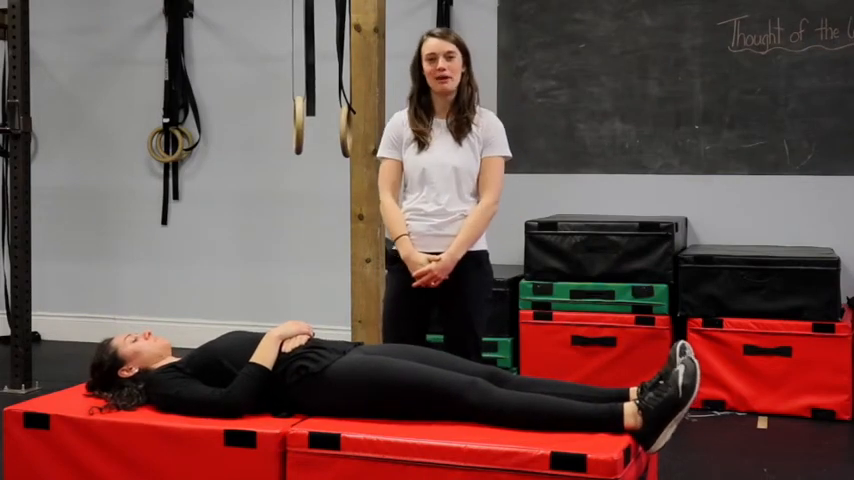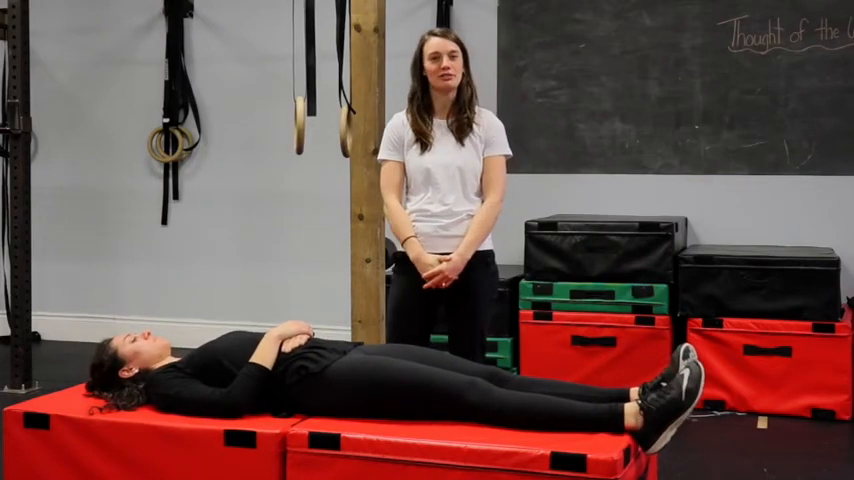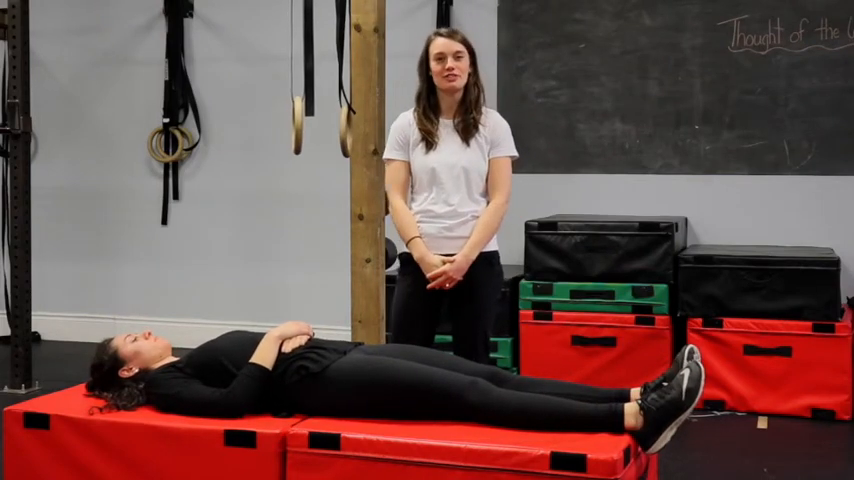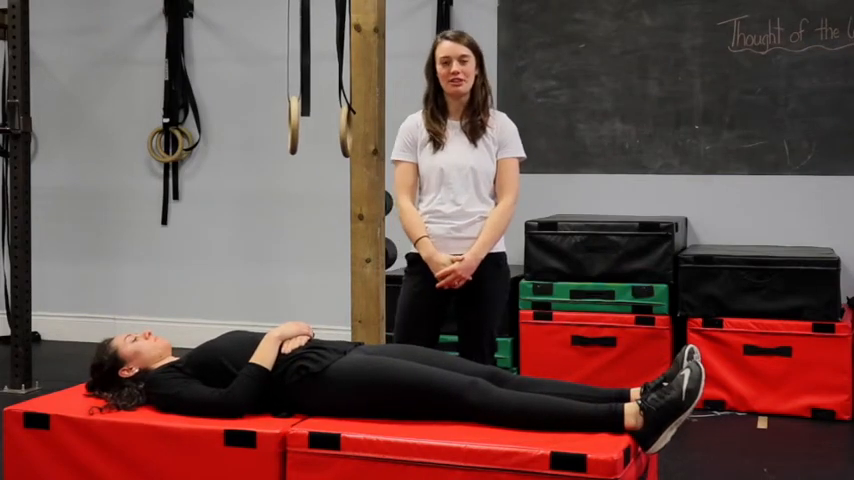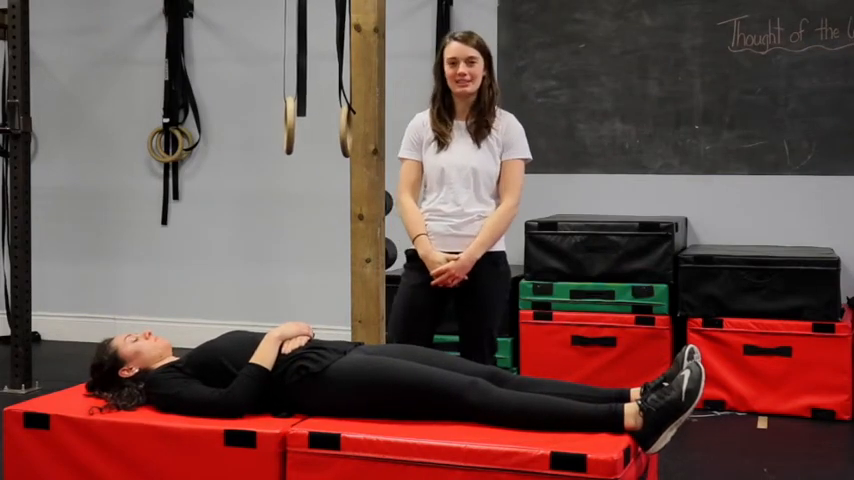
dt=0.3s
person 1, frame 1
left shoulder: (194, 360)
right shoulder: (167, 387)
right elbow: (236, 402)
left wrist: (288, 335)
right wrist: (274, 339)
left hip: (341, 355)
right hip: (318, 382)
left knee: (491, 376)
right knee: (474, 397)
left ankle: (637, 395)
right ankle: (633, 420)
person 1, frame 2
left shoulder: (193, 359)
right shoulder: (166, 387)
right elbow: (236, 401)
left wrist: (287, 335)
right wrist: (274, 338)
left hip: (340, 354)
right hip: (319, 383)
left knee: (491, 376)
right knee: (473, 397)
left ankle: (637, 395)
right ankle: (634, 419)
person 1, frame 3
left shoulder: (192, 359)
right shoulder: (166, 387)
right elbow: (236, 402)
left wrist: (289, 334)
right wrist: (275, 339)
left hip: (338, 354)
right hip: (320, 382)
left knee: (490, 374)
right knee: (474, 396)
left ankle: (637, 395)
right ankle: (633, 419)
person 1, frame 4
left shoulder: (194, 359)
right shoulder: (165, 387)
right elbow: (237, 402)
left wrist: (288, 335)
right wrist: (274, 339)
left hip: (342, 355)
right hip: (319, 384)
left knee: (490, 376)
right knee: (473, 398)
left ankle: (637, 396)
right ankle: (633, 420)
person 1, frame 5
left shoulder: (194, 359)
right shoulder: (167, 386)
right elbow: (236, 402)
left wrist: (289, 335)
right wrist: (276, 339)
left hip: (343, 355)
right hip: (319, 383)
left knee: (489, 375)
right knee: (474, 397)
left ankle: (636, 396)
right ankle: (633, 420)
person 2, frame 1
left shoulder: (486, 124)
right shoulder: (401, 124)
left elbow: (489, 200)
right elbow: (387, 196)
left wrist: (449, 258)
right wrist: (409, 253)
left hip: (467, 260)
right hip: (408, 261)
left knee: (464, 362)
person 2, frame 2
left shoulder: (486, 124)
right shoulder: (401, 125)
left elbow: (493, 199)
right elbow: (391, 199)
left wrist: (459, 257)
right wrist: (418, 254)
left hip: (473, 260)
right hip: (415, 260)
left knee: (468, 361)
person 2, frame 3
left shoulder: (492, 125)
right shoulder: (407, 125)
left elbow: (499, 200)
right elbow: (396, 198)
left wrist: (464, 258)
right wrist: (423, 255)
left hip: (478, 261)
right hip: (419, 260)
left knee: (472, 362)
person 2, frame 4
left shoulder: (500, 127)
right shoulder: (415, 127)
left elbow: (507, 201)
right elbow: (404, 200)
left wrist: (472, 258)
right wrist: (431, 255)
left hip: (485, 262)
right hip: (426, 260)
left knee: (477, 362)
person 2, frame 5
left shoulder: (506, 127)
right shoulder: (422, 125)
left elbow: (509, 203)
right elbow: (407, 197)
left wrist: (468, 258)
right wrist: (428, 252)
left hip: (484, 260)
right hip: (426, 258)
left knee: (477, 362)
